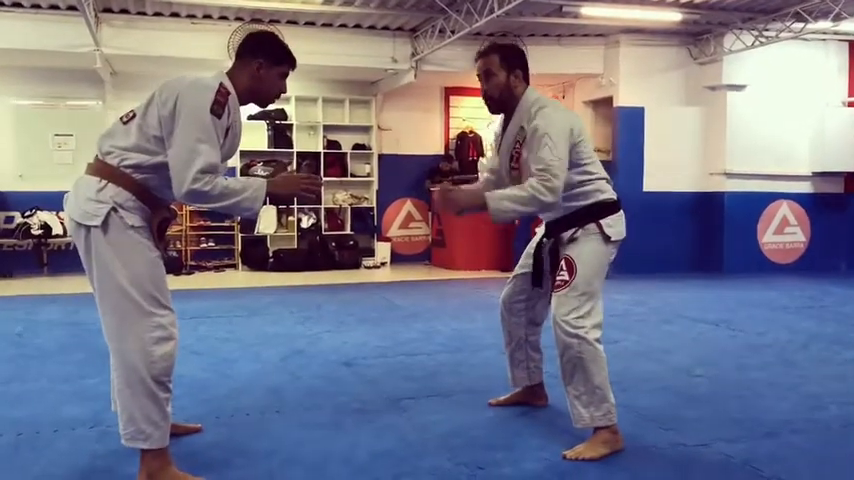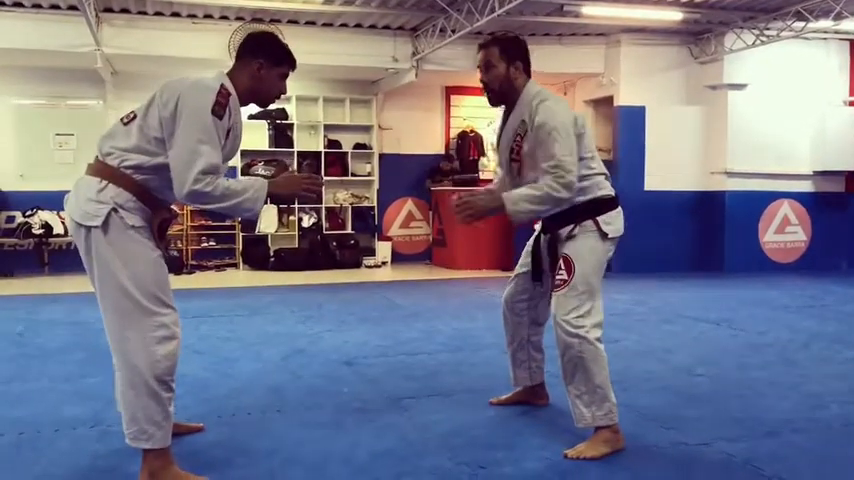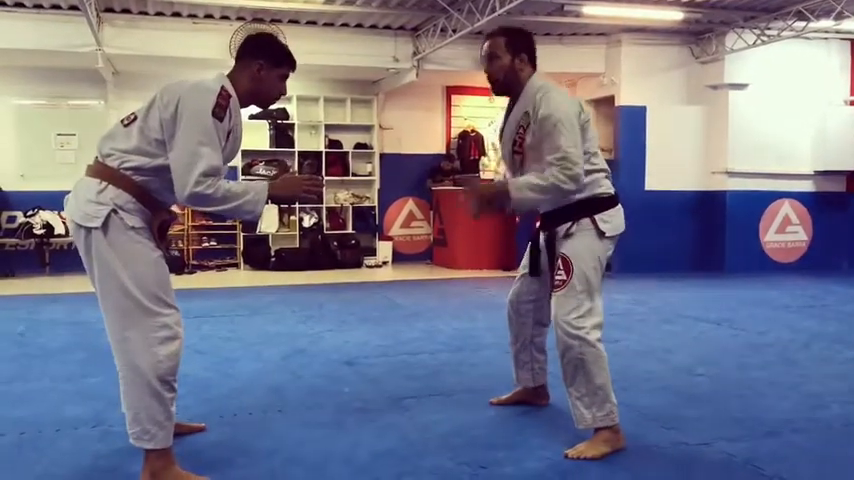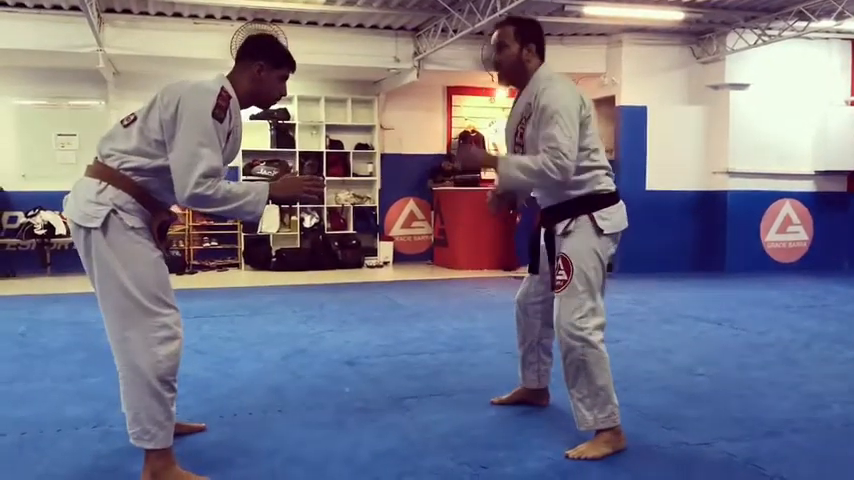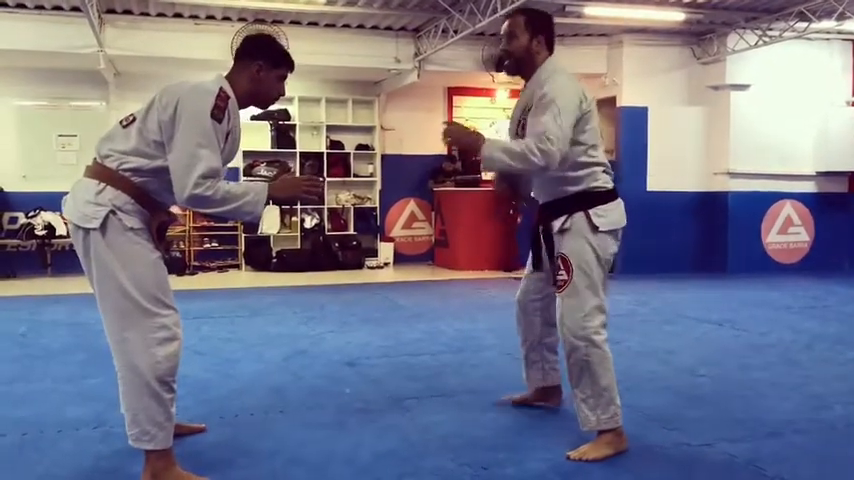
dt=0.1s
person 1, frame 1
left shoulder: (219, 102)
right shoulder: (205, 95)
left elbow: (193, 180)
right elbow: (195, 184)
left wrist: (254, 191)
right wrist: (269, 187)
left hip: (120, 206)
right hip: (109, 207)
left knee: (137, 325)
right knee: (147, 331)
left ankle: (149, 419)
person 1, frame 2
left shoulder: (219, 103)
right shoulder: (206, 96)
left elbow: (187, 180)
right elbow: (196, 186)
left wrist: (245, 194)
right wrist: (271, 188)
left hip: (120, 206)
right hip: (109, 208)
left knee: (143, 325)
right knee: (153, 331)
left ankle: (153, 419)
person 1, frame 3
left shoulder: (219, 104)
right shoulder: (206, 98)
left elbow: (189, 182)
right elbow: (197, 188)
left wrist: (236, 198)
right wrist: (271, 190)
left hip: (121, 208)
right hip: (109, 208)
left knee: (144, 325)
right knee: (154, 332)
left ankle: (154, 419)
person 1, frame 4
left shoulder: (218, 104)
right shoulder: (207, 99)
left elbow: (186, 182)
right elbow: (197, 188)
left wrist: (230, 200)
right wrist: (272, 190)
left hip: (120, 208)
right hip: (109, 210)
left knee: (145, 326)
right knee: (154, 332)
left ankle: (155, 420)
person 1, frame 5
left shoulder: (217, 105)
right shoulder: (205, 100)
left elbow: (186, 182)
right elbow: (197, 189)
left wrist: (223, 202)
right wrist: (271, 191)
left hip: (119, 209)
right hip: (108, 210)
left knee: (145, 326)
right knee: (152, 333)
left ankle: (155, 421)
person 2, frame 1
left shoulder: (547, 118)
right shoulder: (509, 123)
left elbow: (546, 188)
right elbow: (497, 178)
left wrist: (478, 202)
right wrist: (462, 194)
left hip: (591, 225)
right hip: (557, 227)
left knee: (572, 321)
right knee: (517, 303)
left ankle: (606, 429)
right ankle: (531, 387)
person 2, frame 2
left shoulder: (548, 111)
right shoulder: (511, 116)
left elbow: (560, 182)
right elbow: (515, 179)
left wrist: (499, 204)
right wrist: (485, 200)
left hip: (588, 222)
right hip: (557, 224)
left knee: (574, 320)
right knee: (518, 303)
left ankle: (607, 429)
right ankle: (531, 386)
person 2, frame 3
left shoulder: (552, 104)
right shoulder: (516, 109)
left elbow: (568, 175)
left wrist: (505, 191)
right wrist: (497, 196)
left hip: (588, 221)
right hip: (557, 222)
left knee: (573, 321)
right knee: (524, 303)
left ankle: (607, 428)
right ankle: (532, 386)
person 2, frame 4
left shoulder: (554, 95)
right shoulder: (528, 99)
left elbow: (557, 166)
left wrist: (495, 163)
right wrist: (508, 189)
left hip: (587, 219)
right hip: (560, 220)
left knee: (577, 323)
right knee: (532, 304)
left ankle: (608, 430)
right ankle: (534, 387)
person 2, frame 5
left shoulder: (557, 87)
right shoulder: (535, 90)
left elbow: (544, 153)
left wrist: (480, 145)
right wrist: (508, 173)
left hip: (586, 216)
right hip: (559, 216)
left knee: (579, 323)
right knee: (532, 303)
left ankle: (609, 430)
right ankle: (546, 386)
